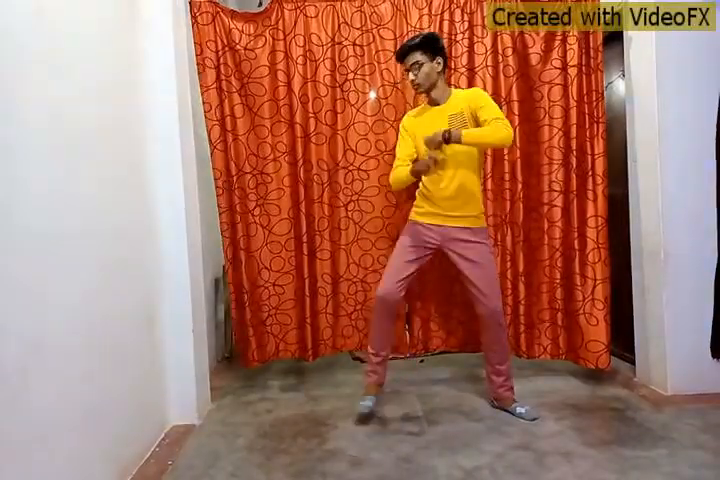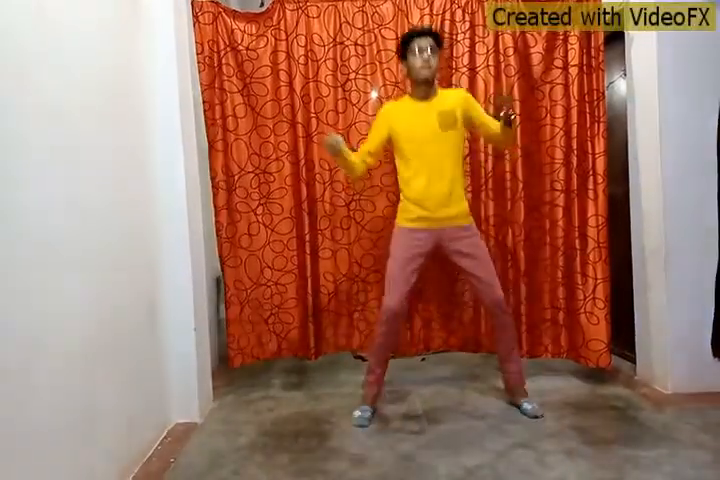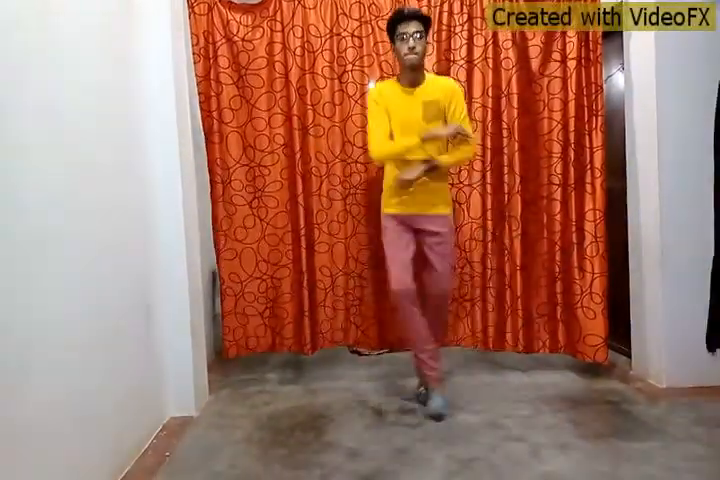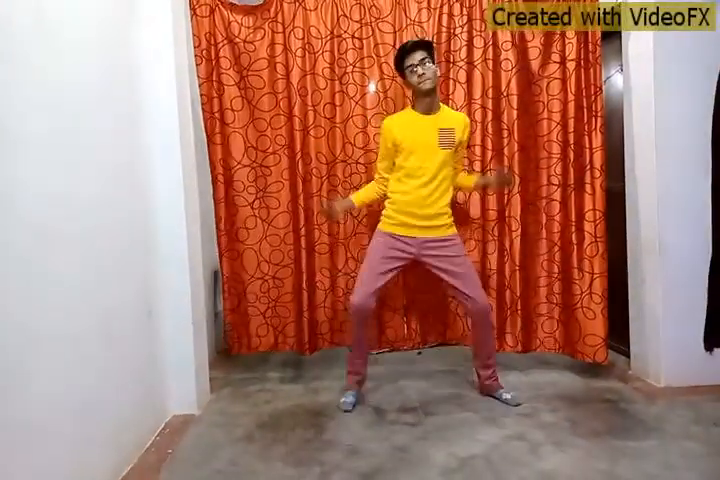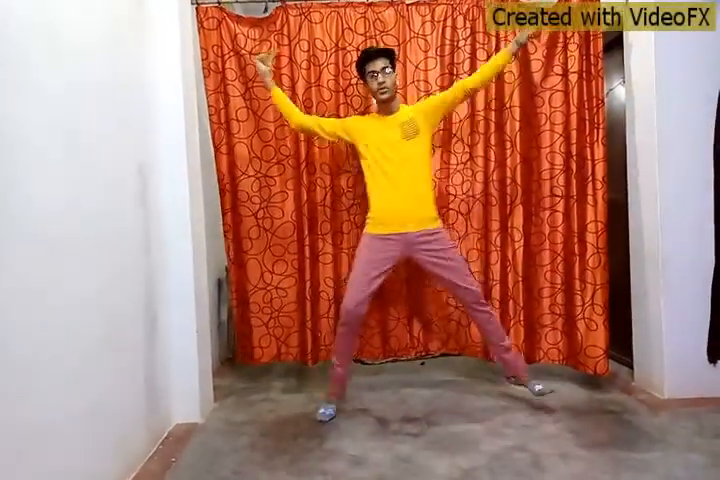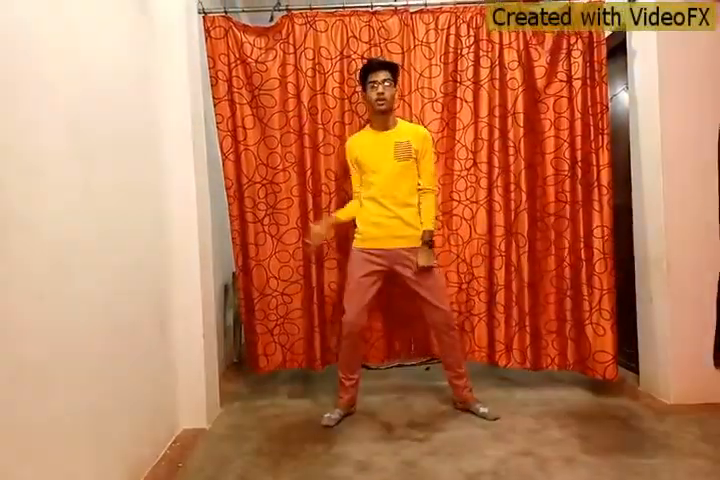
dt=0.4s
person 1, frame 1
left shoulder: (474, 99)
right shoulder: (411, 121)
left elbow: (504, 135)
right elbow: (397, 180)
left wrist: (447, 135)
right wrist: (418, 163)
left hip: (469, 226)
right hip: (422, 223)
left knee: (491, 309)
right knee: (386, 295)
left ankle: (502, 394)
right ankle: (373, 387)
person 1, frame 2
left shoulder: (460, 100)
right shoulder: (390, 112)
left elbow: (500, 140)
right elbow: (360, 165)
left wrist: (506, 122)
right wrist: (341, 152)
left hip: (459, 222)
right hip: (412, 225)
left knee: (496, 301)
right knee: (393, 308)
left ankle: (516, 389)
right ankle: (370, 396)
person 1, frame 3
left shoulder: (448, 88)
right shoulder: (380, 95)
left elbow: (468, 146)
right elbow: (378, 151)
left wrist: (425, 169)
right wrist: (432, 134)
left hip: (437, 209)
right hip: (396, 211)
left knee: (439, 292)
right knee: (402, 289)
left ankle: (429, 372)
right ankle: (432, 379)
person 1, frame 4
left shoulder: (459, 122)
right shoulder: (392, 126)
right elbow: (382, 181)
left wrist: (488, 181)
right wrist: (348, 203)
left hip: (440, 235)
right hip: (393, 232)
left knee: (480, 306)
right knee: (360, 303)
left ankle: (488, 381)
right ankle: (354, 382)
person 1, frame 5
left shoulder: (424, 111)
right shoulder: (356, 127)
left elbow: (469, 85)
right elbow: (303, 122)
left wrist: (511, 50)
right wrist: (271, 84)
left hip: (428, 231)
right hip: (380, 234)
left knee: (474, 297)
right knee: (351, 309)
left ankle: (516, 371)
right ankle: (335, 393)
person 1, frame 6
left shoulder: (419, 136)
right shoulder: (355, 144)
left elbow: (427, 192)
right elbow: (360, 200)
left wrist: (427, 243)
right wrist: (329, 222)
left hip: (412, 246)
right hip: (367, 248)
left knee: (443, 319)
right knee: (352, 323)
left ankle: (463, 395)
right ankle: (345, 399)
